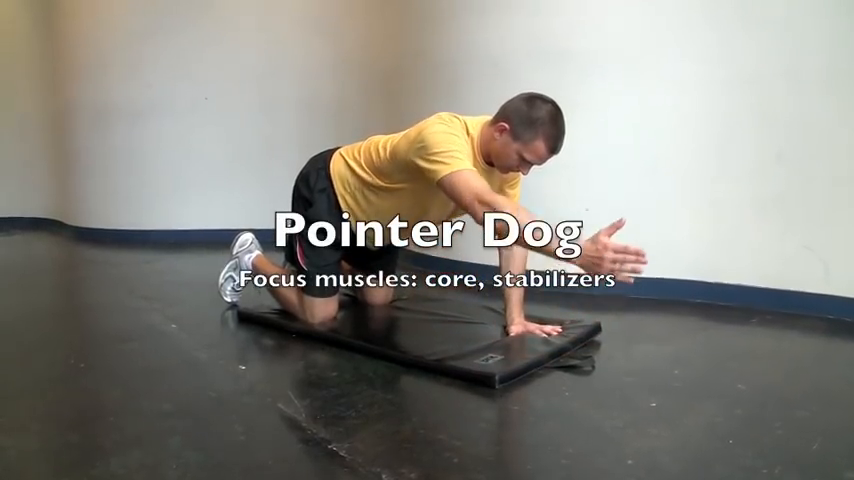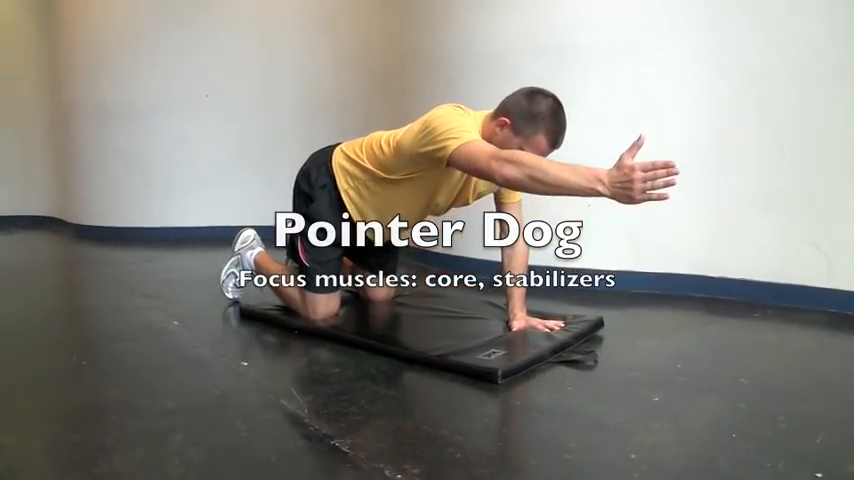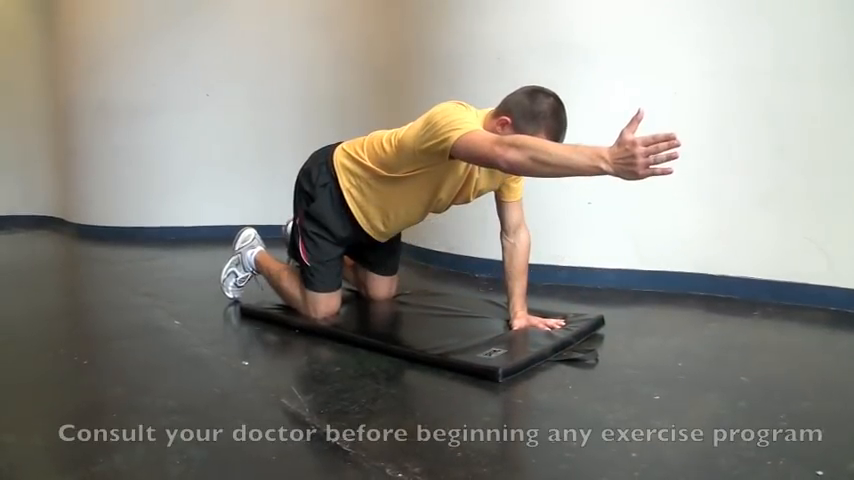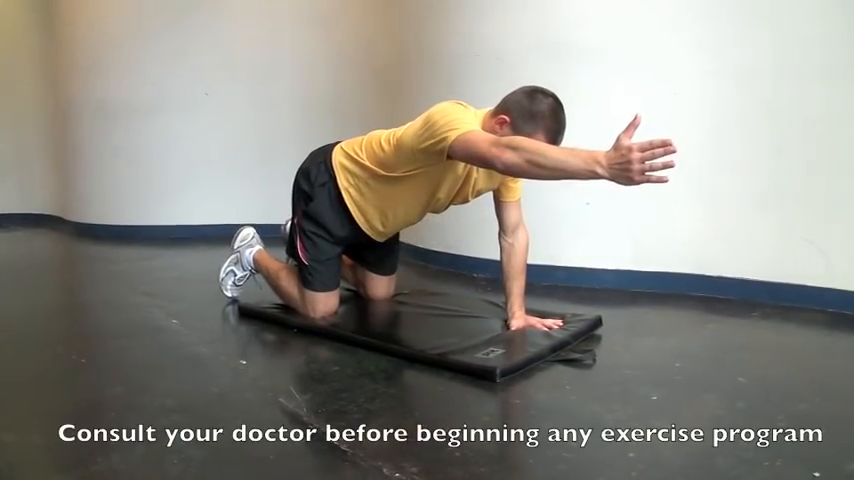
dt=0.7s
person 1, frame 1
left shoulder: (506, 152)
right shoulder: (443, 137)
left elbow: (509, 235)
right elbow: (485, 208)
left wrist: (515, 317)
right wrist: (579, 253)
left hip: (376, 215)
right hip: (329, 191)
left knee: (378, 299)
right knee: (319, 315)
left ankle: (331, 265)
right ankle: (252, 259)
person 1, frame 2
left shoulder: (503, 150)
right shoulder: (449, 124)
left elbow: (514, 234)
right elbow: (505, 170)
left wrist: (517, 312)
right wrist: (606, 182)
left hip: (376, 212)
right hip: (330, 188)
left knee: (380, 296)
right knee: (320, 311)
left ankle: (324, 257)
right ankle: (253, 256)
person 1, frame 3
left shoulder: (505, 150)
right shoulder: (452, 120)
left elbow: (514, 232)
right elbow: (510, 155)
left wrist: (518, 310)
right wrist: (609, 160)
left hip: (378, 214)
right hip: (332, 188)
left knee: (381, 293)
right knee: (321, 310)
left ankle: (312, 246)
right ankle: (255, 255)
person 1, frame 4
left shoulder: (503, 149)
right shoulder: (451, 120)
left elbow: (513, 232)
right elbow: (507, 157)
left wrist: (516, 310)
right wrist: (605, 164)
left hip: (376, 213)
right hip: (330, 187)
left knee: (379, 294)
right knee: (319, 309)
left ankle: (309, 245)
right ankle: (253, 254)
